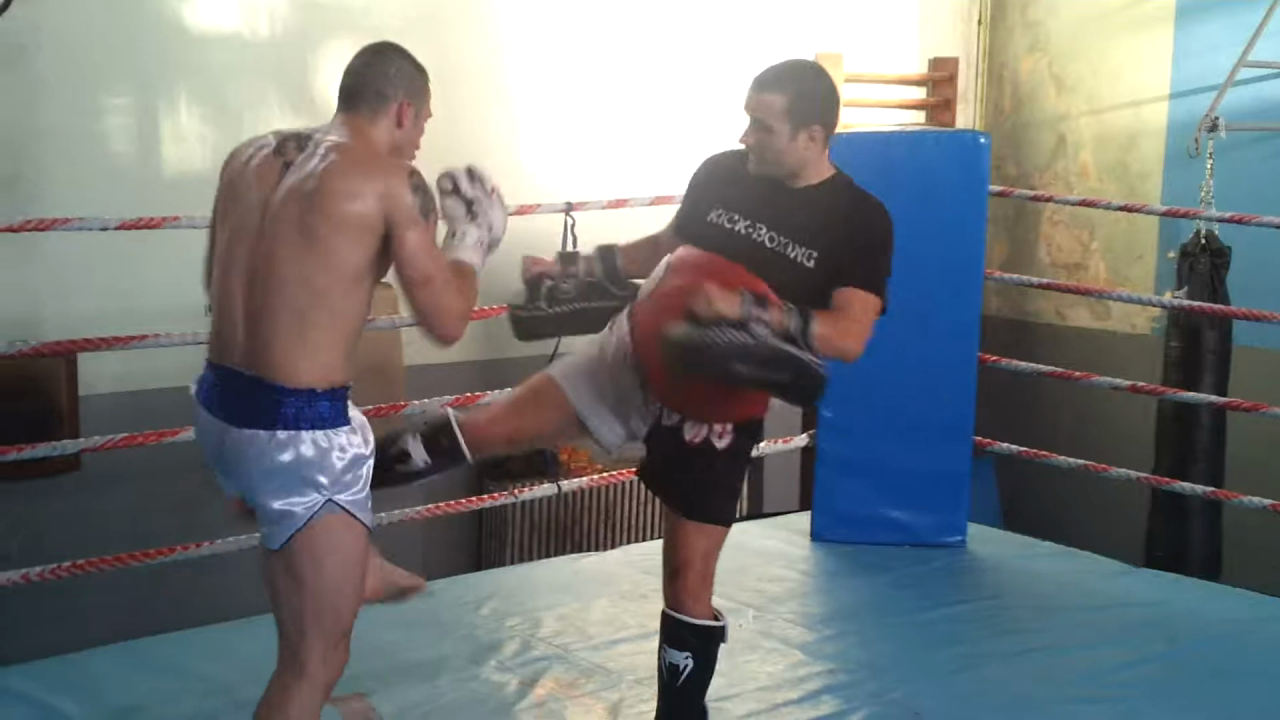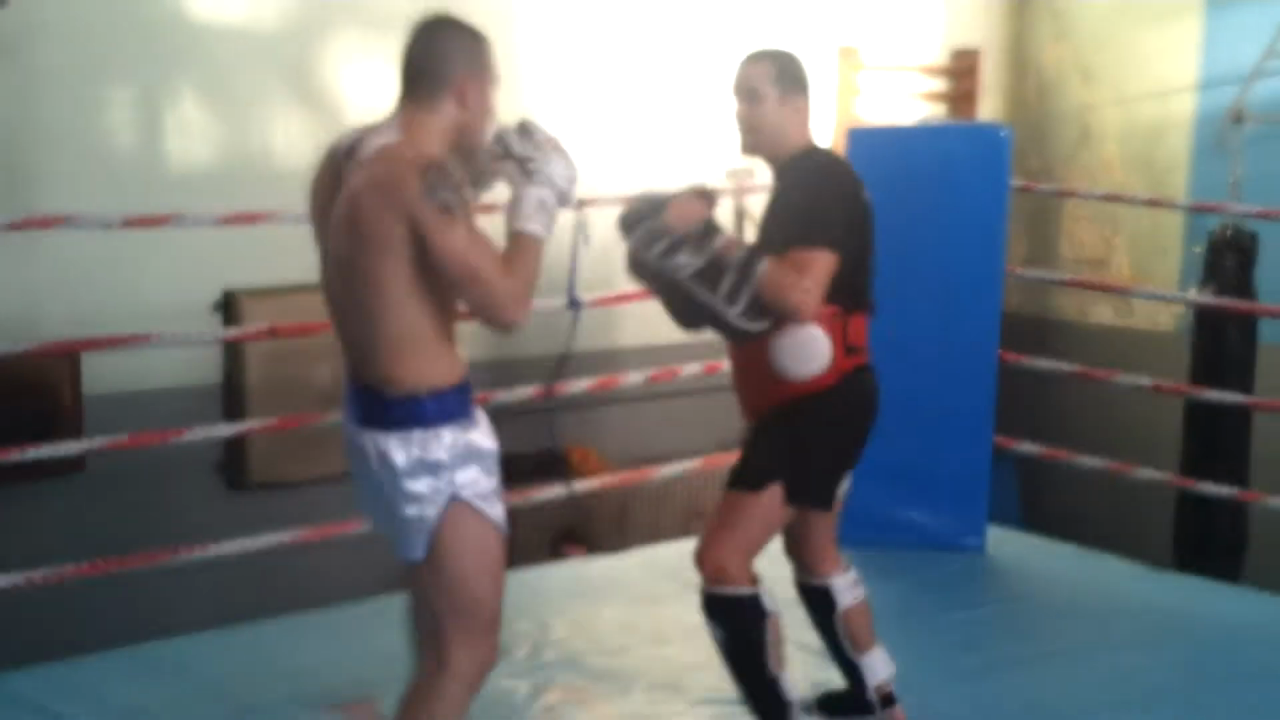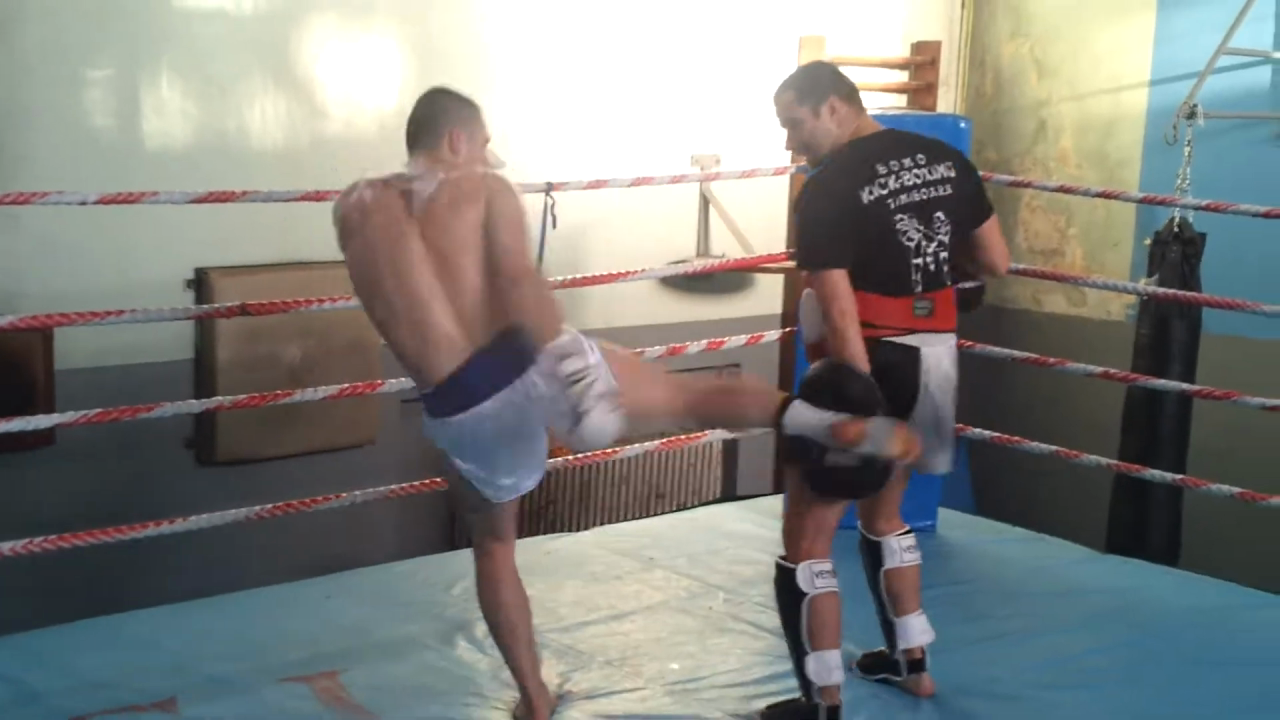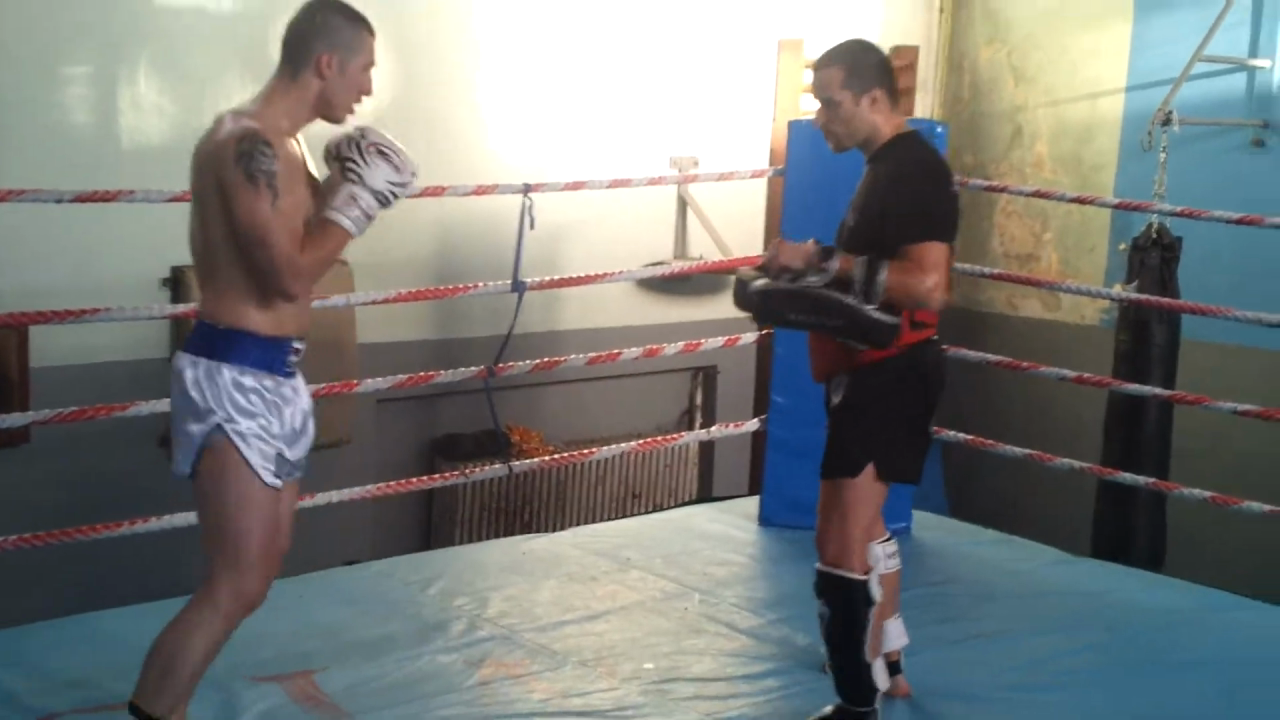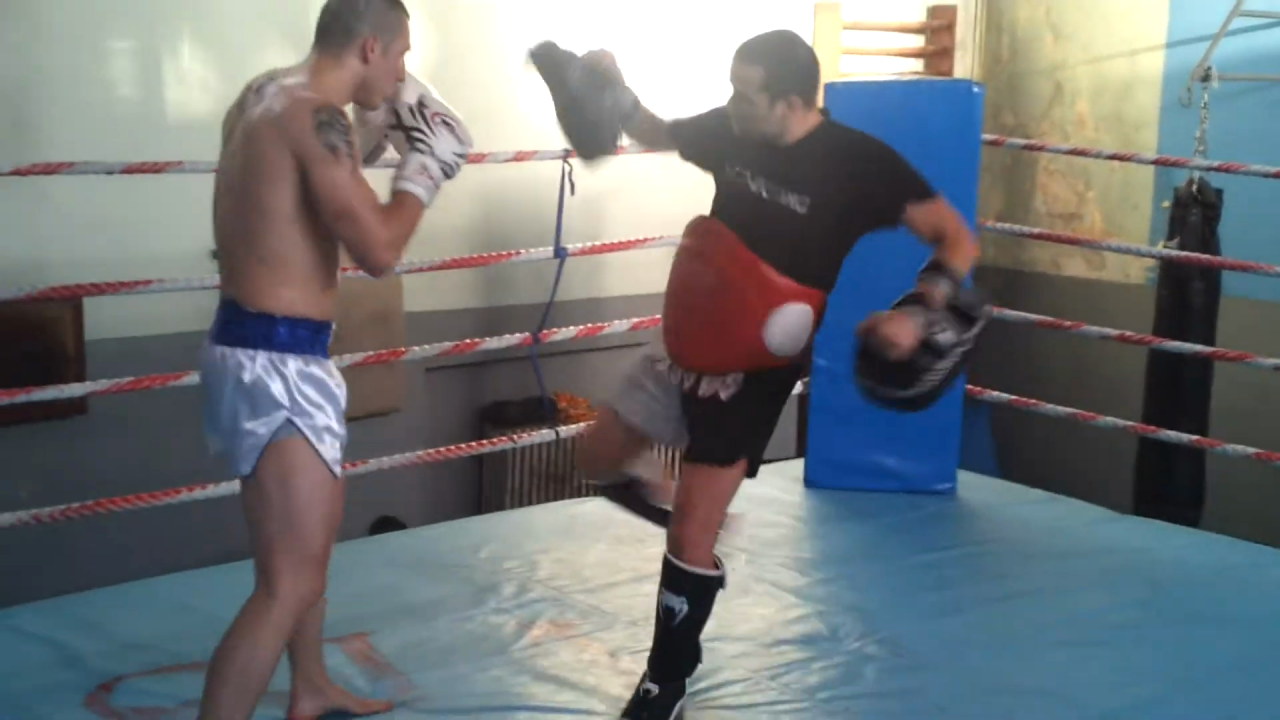
dt=1s
person 1, frame 1
left shoulder: (248, 157)
right shoulder: (391, 181)
right elbow: (446, 321)
right wrist: (472, 229)
left hip: (220, 407)
right hip: (294, 428)
right knee: (319, 655)
left ankle: (358, 572)
person 1, frame 2
left shoulder: (345, 157)
right shoulder: (424, 176)
right elbow: (507, 307)
left wrist: (470, 174)
right wrist: (538, 199)
left hip: (373, 415)
right hip: (427, 435)
right knee: (466, 651)
person 1, frame 3
left shoulder: (353, 206)
right shoulder: (481, 190)
right elbow: (521, 280)
right wrist: (573, 359)
left hip: (459, 416)
right hip: (522, 372)
left knee: (492, 546)
right knee: (696, 389)
right ankle: (827, 425)
person 1, frame 4
left shoulder: (274, 143)
right shoulder: (248, 143)
left elbow: (293, 249)
right elbow: (292, 276)
left wrist: (344, 184)
right wrist: (362, 193)
left hip: (268, 375)
right hip: (235, 378)
left knee: (257, 568)
right knee: (234, 584)
person 1, frame 5
left shoulder: (263, 93)
right shoulder: (318, 117)
right elbow: (376, 250)
left wrist: (373, 130)
right wrist: (425, 162)
left hip: (245, 346)
right hip: (277, 361)
left knee: (314, 533)
right knee: (288, 585)
person 2, frame 1
left shoulder: (860, 220)
right shoulder: (720, 174)
left elbow: (849, 337)
left wrist: (747, 313)
right wrist: (582, 267)
left hip: (721, 410)
right hip: (637, 357)
left knee: (688, 588)
right knee: (489, 427)
person 2, frame 2
left shoulder: (821, 182)
right shoulder: (789, 186)
left elbow: (798, 298)
right elbow: (749, 299)
left wrist: (704, 241)
right wrist: (688, 241)
left hip: (821, 404)
right hip: (802, 401)
left knee: (721, 561)
right knee: (815, 552)
person 2, frame 3
left shoulder: (828, 187)
right shoulder: (946, 160)
left elbow: (837, 307)
right elbow: (995, 261)
left wrist: (857, 400)
left hip: (870, 366)
right hip: (936, 360)
left knee: (806, 538)
right knee: (883, 513)
right ankle: (911, 660)
person 2, frame 4
left shoulder: (912, 171)
right shoulder: (890, 167)
left elbow: (924, 284)
left wrist: (825, 265)
right wrist: (818, 261)
left hip: (890, 376)
right hip: (877, 373)
left knee: (840, 546)
right knee: (863, 525)
right ankle: (884, 656)
person 2, frame 5
left shoulder: (851, 161)
right shoulder: (734, 128)
left elbow: (957, 242)
right elbow: (661, 133)
left wrist: (916, 313)
right wrist: (612, 93)
left hip: (754, 368)
right hip: (690, 340)
left knee: (690, 541)
right knee: (598, 459)
